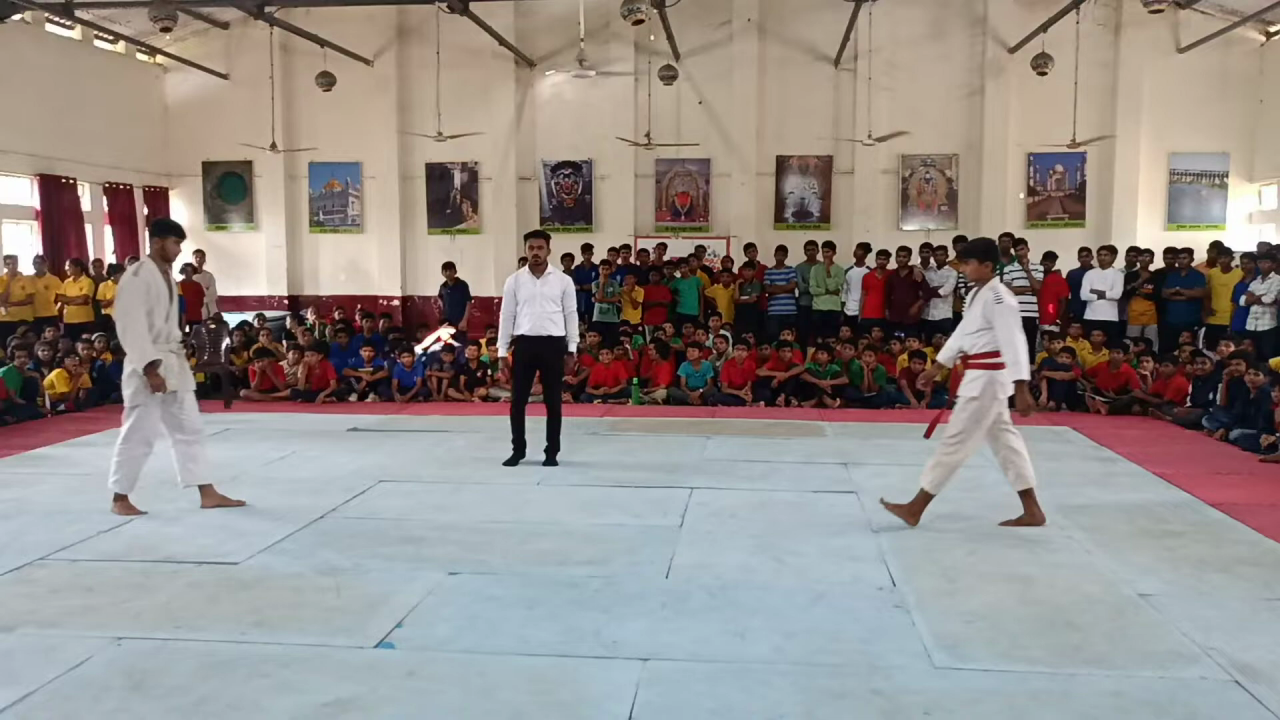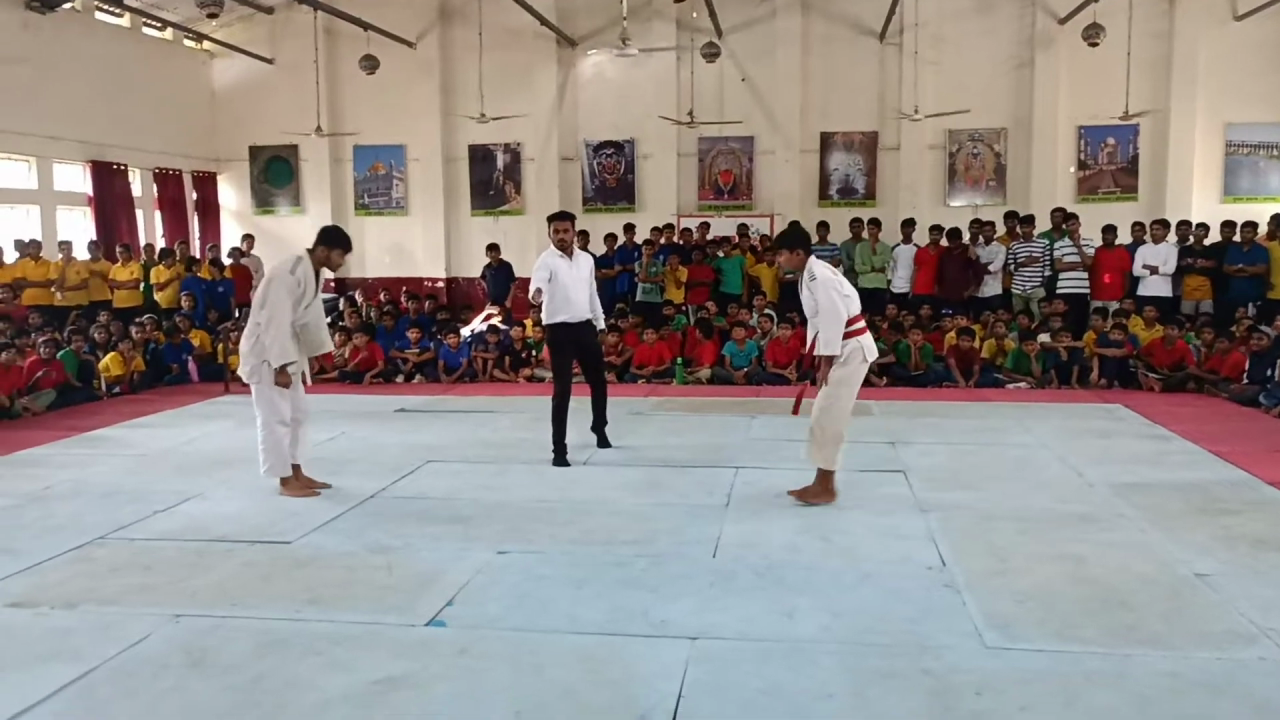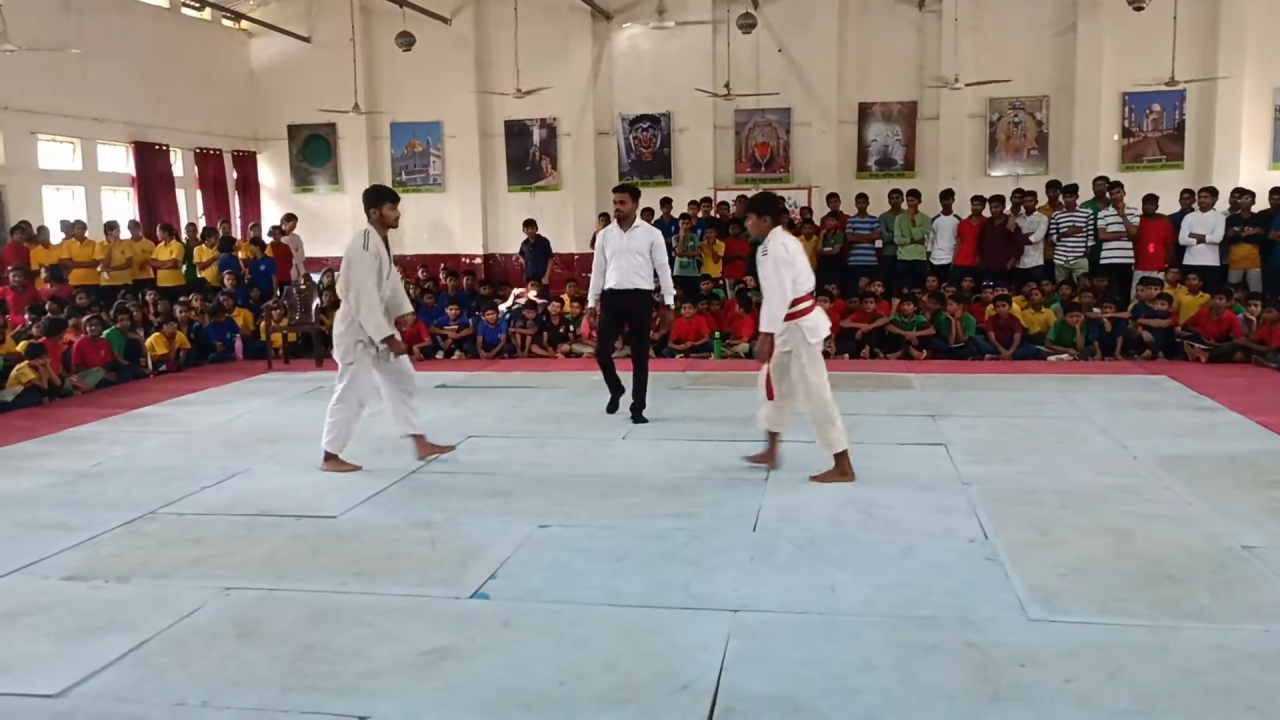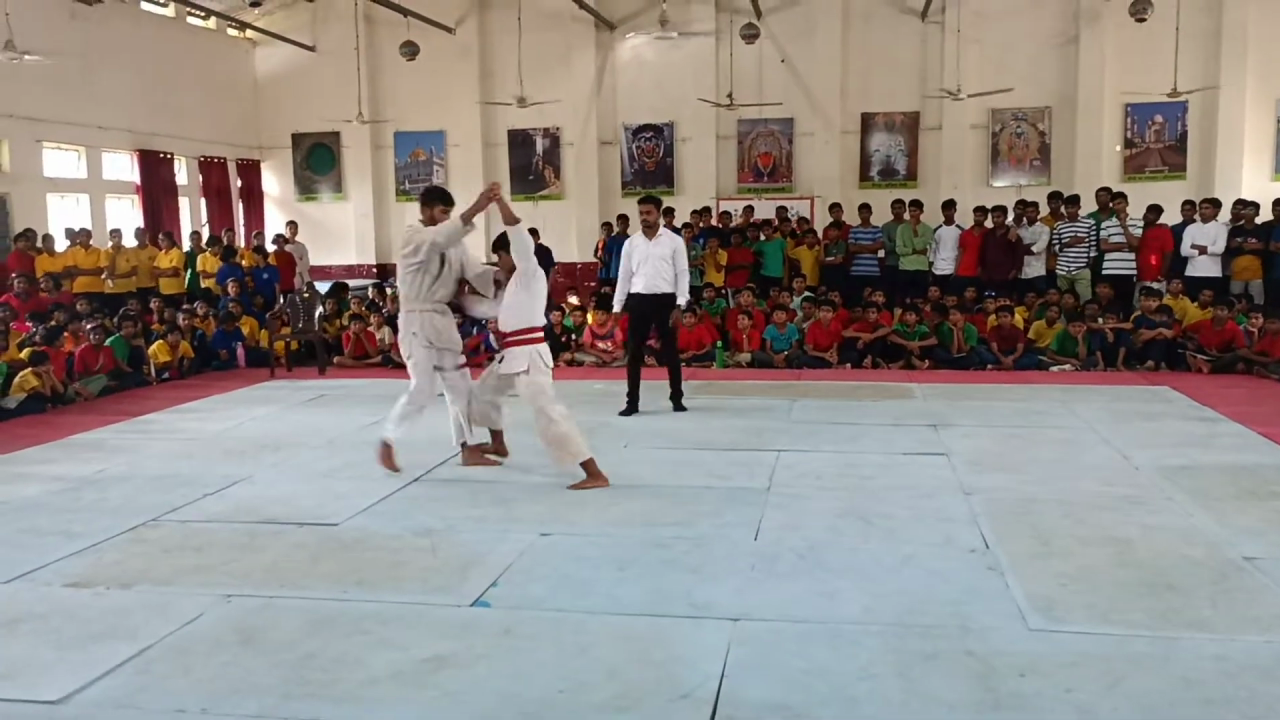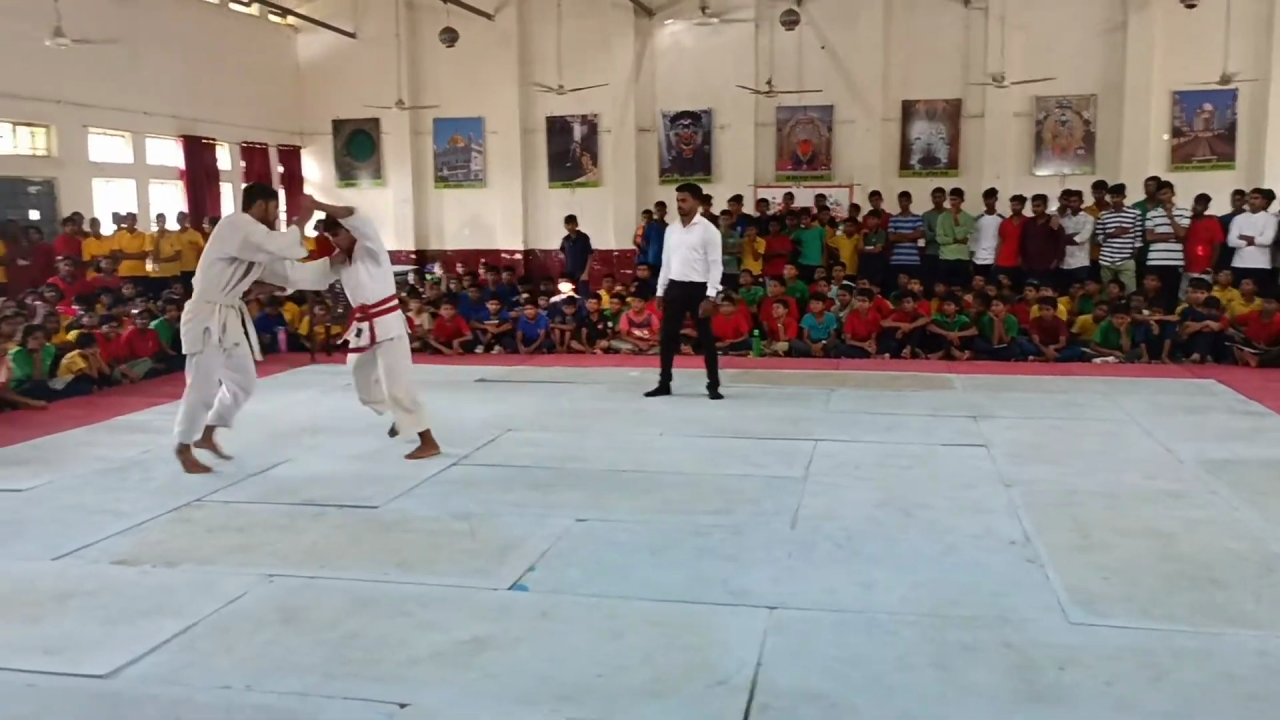
dt=1s
person 1, frame 1
left shoulder: (166, 275)
right shoulder: (136, 278)
right elbow: (131, 328)
right wrist: (151, 369)
left hip: (173, 361)
right hip: (149, 366)
left knee: (189, 429)
right knee: (139, 434)
left ankle: (207, 493)
right ankle: (120, 497)
person 1, frame 2
left shoulder: (314, 273)
right shoulder: (289, 273)
left elbow: (312, 317)
right elbow: (275, 322)
left wrist: (313, 354)
right wrist: (281, 366)
left hip: (285, 344)
right hip: (264, 347)
left knee: (296, 412)
right knee: (275, 414)
left ankle: (296, 473)
right ankle: (285, 480)
person 1, frame 3
left shoulder: (382, 240)
right shoulder: (362, 247)
right elbow: (364, 299)
left wrist: (404, 314)
right wrist: (389, 337)
left hip: (379, 325)
right hip: (358, 329)
left knee: (402, 383)
right knee: (352, 393)
left ankle: (420, 443)
right ankle: (330, 456)
person 1, frame 4
left shoulder: (451, 243)
right shoulder: (414, 238)
left elbow: (477, 273)
right elbow: (444, 235)
right wrist: (477, 207)
left hip: (442, 320)
right hip: (416, 322)
left knee: (460, 386)
right knee: (423, 389)
left ankle: (468, 451)
right ankle: (387, 444)
person 1, frame 5
left shoulder: (253, 235)
right shoulder: (236, 226)
left elbow: (282, 270)
right elbow: (282, 248)
right wrist: (300, 223)
left hip: (227, 317)
right hip: (206, 317)
left knee: (243, 383)
right knee: (202, 389)
left ankle: (207, 434)
right ankle: (185, 448)
person 2, frame 1
left shoulder: (999, 298)
right shoulder: (979, 295)
left elbow: (1014, 344)
right elbow: (962, 335)
left wrist: (1021, 389)
right wrist: (936, 367)
left hip: (988, 378)
right hip: (982, 377)
left knee: (954, 440)
right knee: (1004, 440)
left ankle: (915, 509)
right ankle: (1032, 510)
person 2, frame 2
left shoulder: (818, 275)
right shoulder: (810, 274)
left elbow: (834, 319)
right elbow: (818, 321)
left wrist: (826, 363)
right wrist: (817, 358)
left hip: (851, 348)
right hip: (845, 346)
left knee: (826, 414)
right knee: (830, 413)
left ankle: (823, 486)
right ankle: (824, 482)
person 2, frame 3
left shoulder: (771, 248)
right shoulder: (786, 241)
left elbow: (777, 295)
left wrist: (764, 336)
right wrist: (769, 333)
left hip: (796, 327)
right hip: (800, 322)
left knee: (814, 393)
right knee: (773, 383)
left ankle: (843, 466)
right ankle: (771, 451)
person 2, frame 4
left shoulder: (531, 273)
right shoulder: (524, 279)
left elbow: (523, 242)
left wrist: (500, 202)
left hip: (528, 356)
right hip: (515, 354)
left knee: (548, 414)
right knee: (483, 392)
left ankle: (595, 474)
right ankle: (498, 445)
person 2, frame 5
left shoulder: (369, 246)
right shoulder: (339, 260)
left elbow: (356, 220)
right elbow: (310, 273)
left wrist: (319, 205)
left hip: (385, 325)
right hip: (365, 328)
left knee: (396, 387)
right knee: (365, 387)
left ankle: (429, 443)
right ankle: (401, 418)
person 3, frame 1
left shoulder: (563, 281)
right shoulder: (514, 281)
left elbow: (571, 315)
right elbow: (506, 316)
left wrist: (572, 349)
right wrist: (502, 351)
left hip: (552, 344)
right hip: (524, 343)
left knee: (553, 401)
right knee: (518, 399)
left ankle: (552, 452)
right ankle: (518, 449)
person 3, frame 2
left shoulder: (586, 260)
right shoulder: (546, 261)
right elbow: (537, 285)
left wrist: (600, 326)
right wrist: (536, 294)
left hip: (585, 328)
right hip: (559, 331)
left knee: (599, 381)
right knee: (562, 391)
left ankle: (599, 428)
right ankle: (559, 450)
person 3, frame 3
left shoulder: (651, 234)
right shoulder: (605, 235)
left elbow: (663, 268)
right elbow: (598, 269)
left wrist: (668, 302)
right wrist: (592, 302)
left hip: (639, 297)
right hip: (611, 298)
left knee: (639, 355)
right knee: (602, 351)
left ankle: (637, 408)
right ankle: (616, 392)
person 3, frame 4
left shoulder: (674, 241)
right shoulder: (631, 243)
left elbow: (682, 274)
right elbow: (624, 276)
left wrist: (679, 305)
right wrist: (618, 307)
left hip: (665, 300)
right hip: (639, 300)
left knee: (670, 351)
right knee: (634, 352)
left ankle: (676, 398)
right ankle: (632, 402)
person 3, frame 5
left shoulder: (708, 230)
right shoulder: (671, 229)
left elbow: (715, 265)
left wrist: (710, 296)
right wrist: (660, 291)
left hip: (697, 288)
right hip: (675, 287)
left knee: (705, 338)
right knee: (667, 335)
left ankle: (713, 385)
right ankle: (664, 384)
